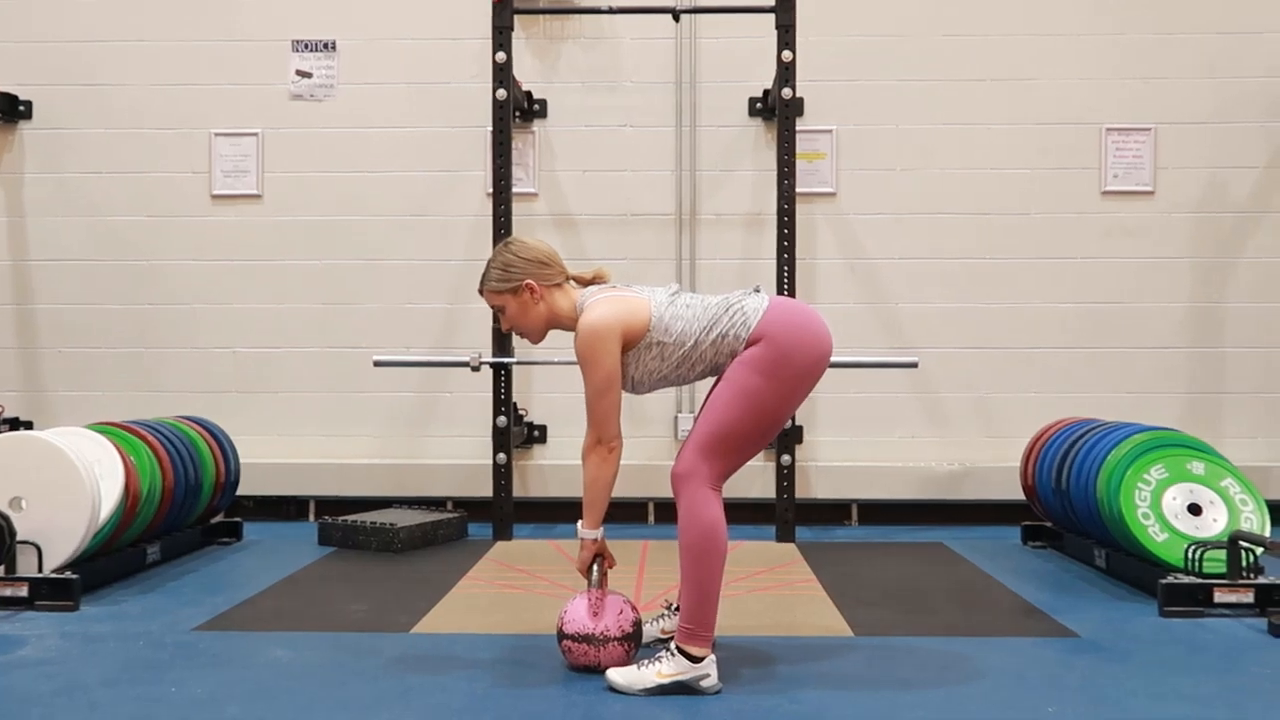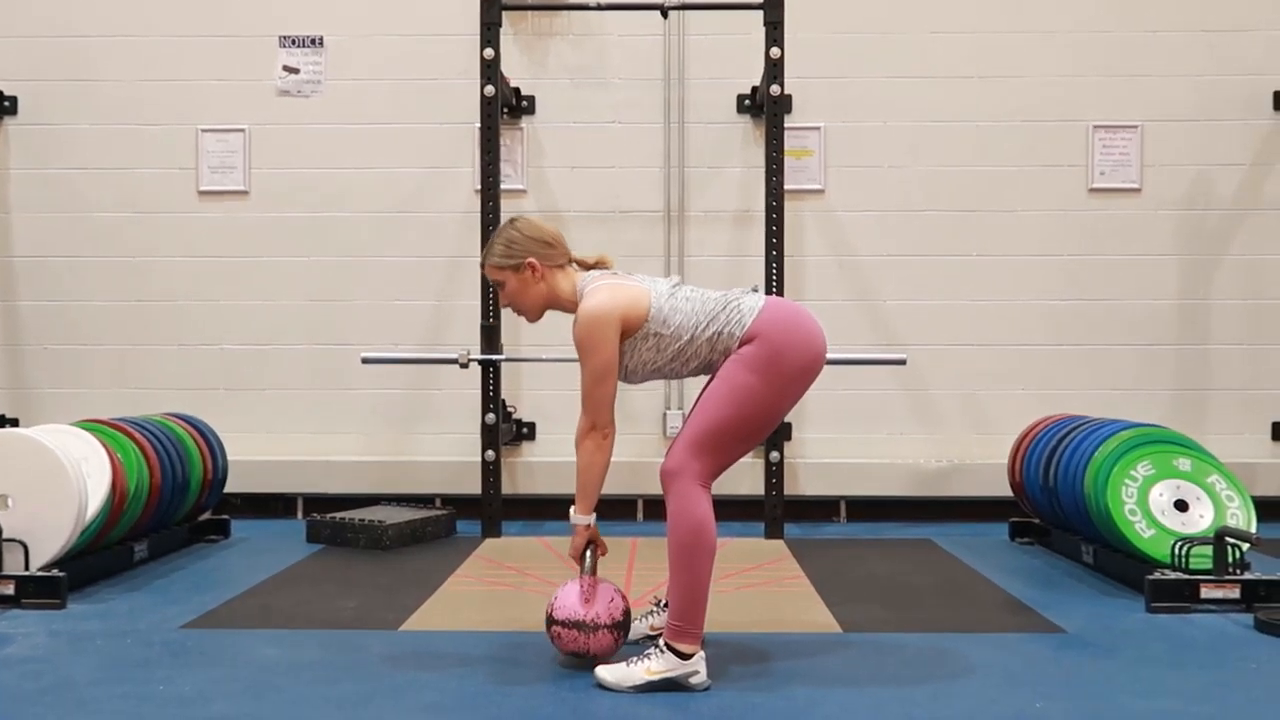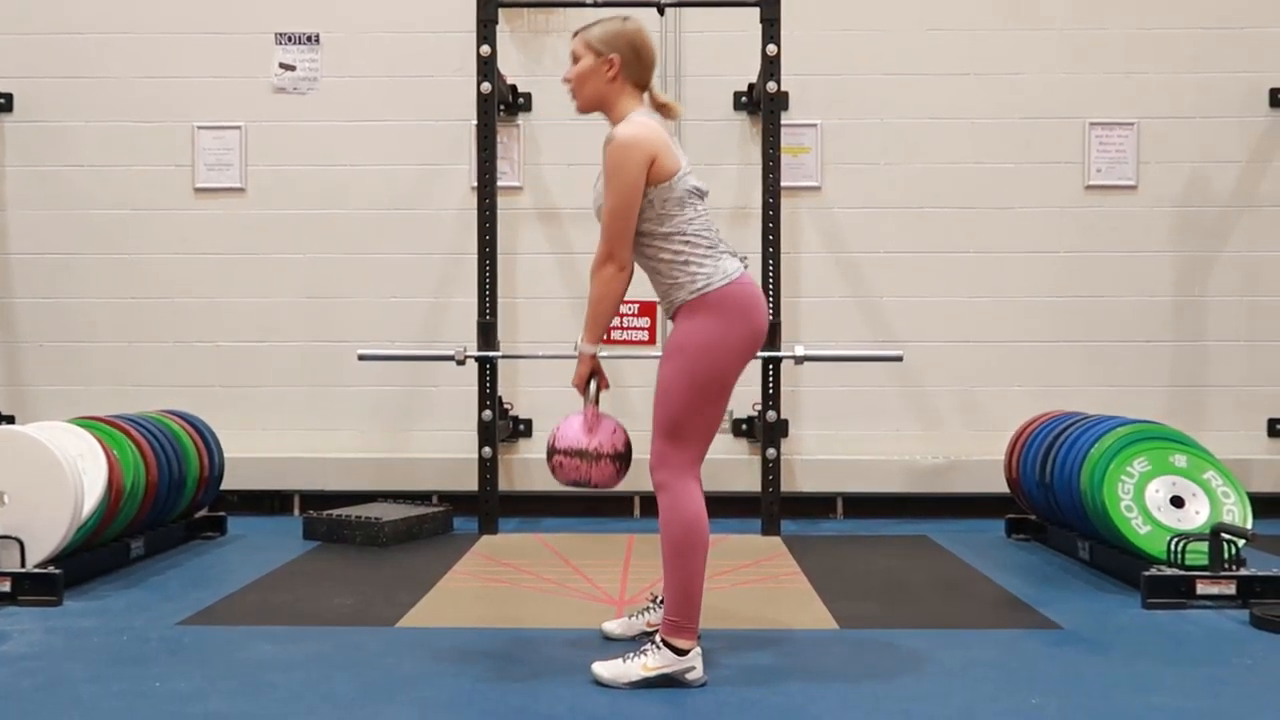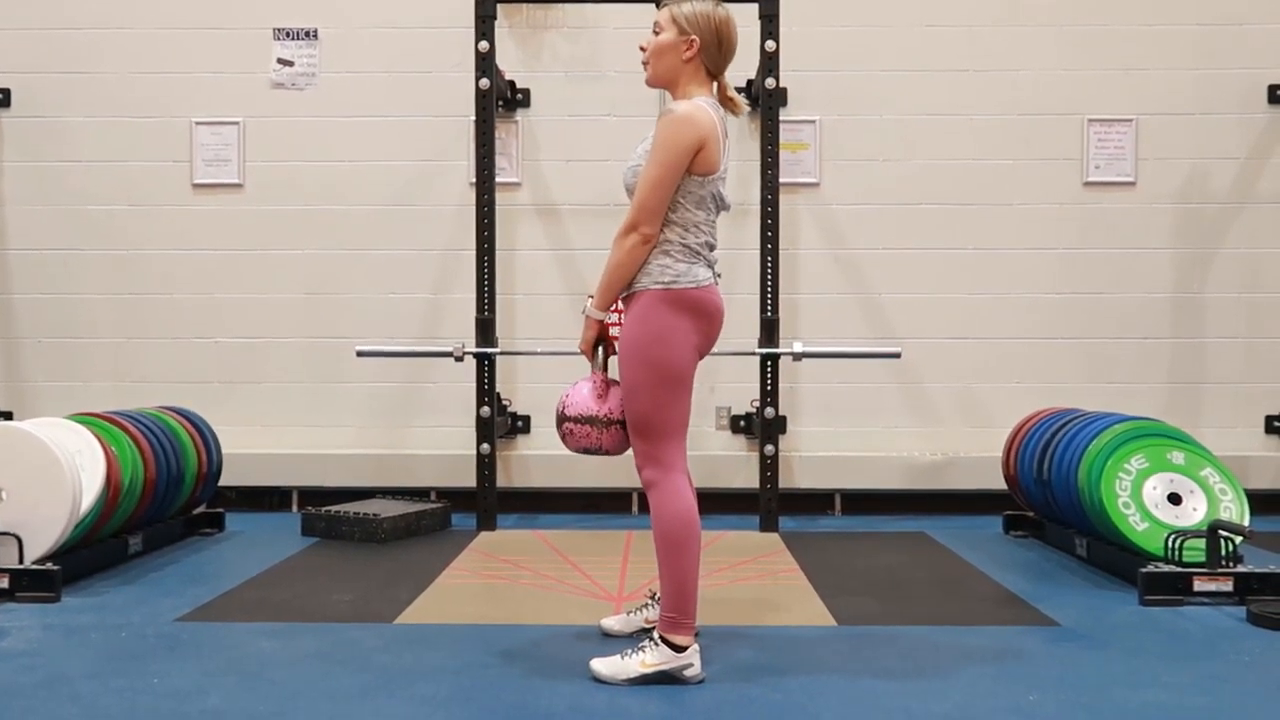
dt=0.5s
person 1, frame 1
left shoulder: (595, 322)
right shoulder: (598, 306)
left elbow: (605, 444)
right elbow: (600, 440)
left wrist: (590, 533)
right wrist: (593, 530)
left hip: (787, 340)
right hip: (782, 334)
left knee: (695, 478)
right knee: (695, 476)
left ankle: (693, 657)
right ankle: (690, 610)
person 1, frame 2
left shoulder: (595, 310)
right shoulder: (598, 291)
left elbow: (597, 430)
right elbow: (594, 427)
left wrist: (582, 519)
right wrist: (585, 515)
left hip: (780, 342)
right hip: (777, 337)
left knee: (684, 475)
right knee: (685, 472)
left ankle: (682, 653)
right ankle: (678, 610)
person 1, frame 3
left shoulder: (629, 136)
right shoulder: (642, 130)
left elbow: (613, 261)
right elbow: (625, 255)
left wrist: (589, 348)
right wrist: (596, 343)
left hip: (713, 310)
right hip: (719, 304)
left knee: (675, 472)
right knee: (675, 467)
left ankle: (678, 650)
right ankle: (674, 607)
person 1, frame 4
left shoulder: (685, 116)
right shoulder: (701, 117)
left elbow: (640, 231)
left wrist: (595, 310)
right wrist: (612, 308)
left hip: (665, 304)
right hip: (681, 301)
left knee: (660, 469)
right knee: (662, 464)
left ankle: (677, 644)
right ankle: (671, 604)
